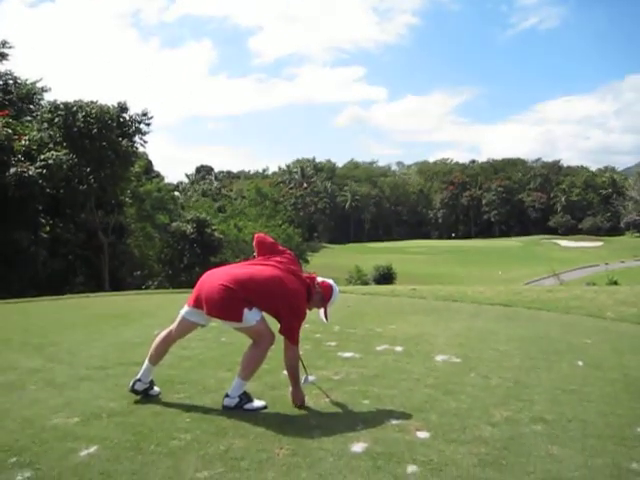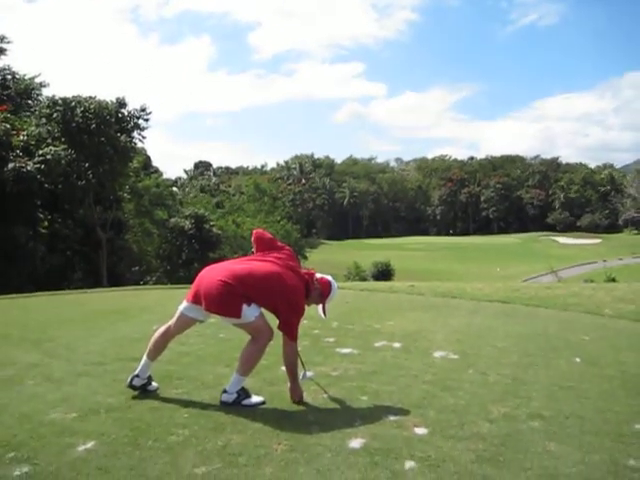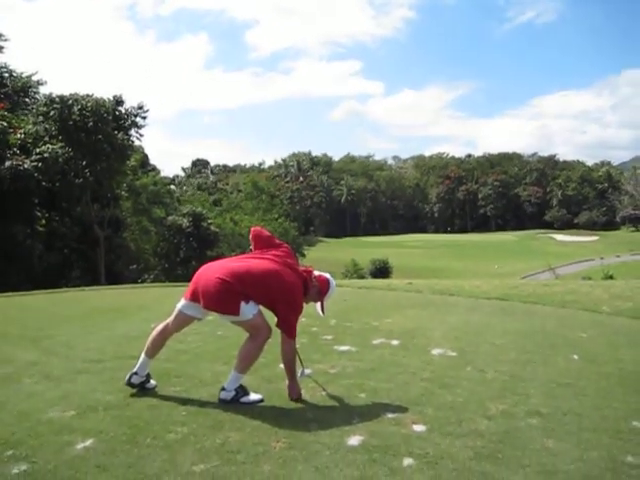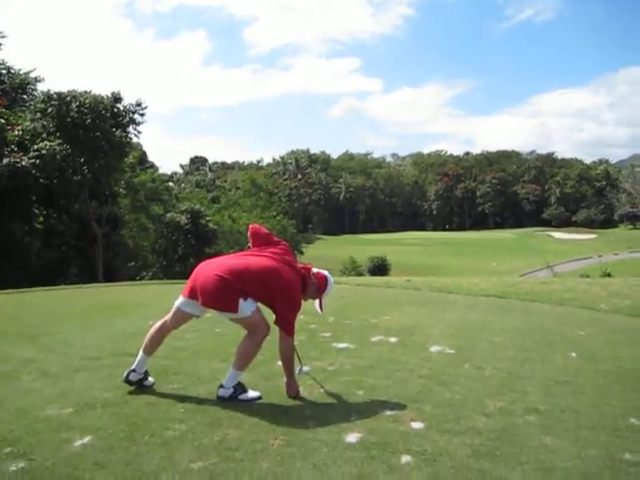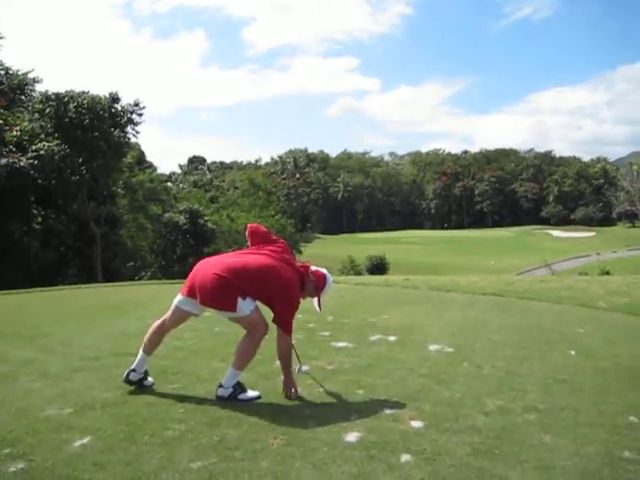
dt=0.2s
person 1, frame 1
left shoulder: (288, 260)
right shoulder: (296, 301)
left elbow: (259, 238)
right elbow: (291, 347)
right wrist: (296, 388)
left hip: (209, 279)
right hip: (226, 294)
left knee: (174, 332)
right knee: (264, 338)
left ankle: (142, 381)
right ankle: (234, 397)
person 1, frame 2
left shoulder: (287, 255)
right shoulder: (296, 296)
left elbow: (257, 234)
right elbow: (289, 343)
right wrist: (294, 384)
left hip: (207, 275)
right hip: (225, 290)
left knee: (173, 328)
right knee: (263, 334)
left ankle: (140, 376)
right ankle: (232, 392)
person 1, frame 3
left shoulder: (285, 254)
right shoulder: (293, 294)
left elbow: (255, 232)
right elbow: (288, 341)
right wrist: (292, 382)
left hip: (205, 273)
right hip: (223, 288)
left knee: (171, 325)
right knee: (261, 332)
left ankle: (138, 375)
right ankle: (231, 390)
person 1, frame 4
left shoulder: (284, 251)
right shoulder: (292, 291)
left elbow: (253, 229)
right elbow: (286, 338)
right wrist: (290, 379)
left hip: (204, 270)
right hip: (221, 285)
left knee: (169, 323)
right knee: (259, 329)
left ankle: (136, 372)
right ankle: (229, 387)
person 1, frame 5
left shoulder: (282, 249)
right shoulder: (290, 288)
left elbow: (251, 229)
right elbow: (284, 336)
right wrist: (287, 377)
left hip: (203, 268)
right hip: (220, 283)
left knee: (168, 321)
right knee: (258, 328)
left ankle: (136, 371)
right ankle: (228, 387)
